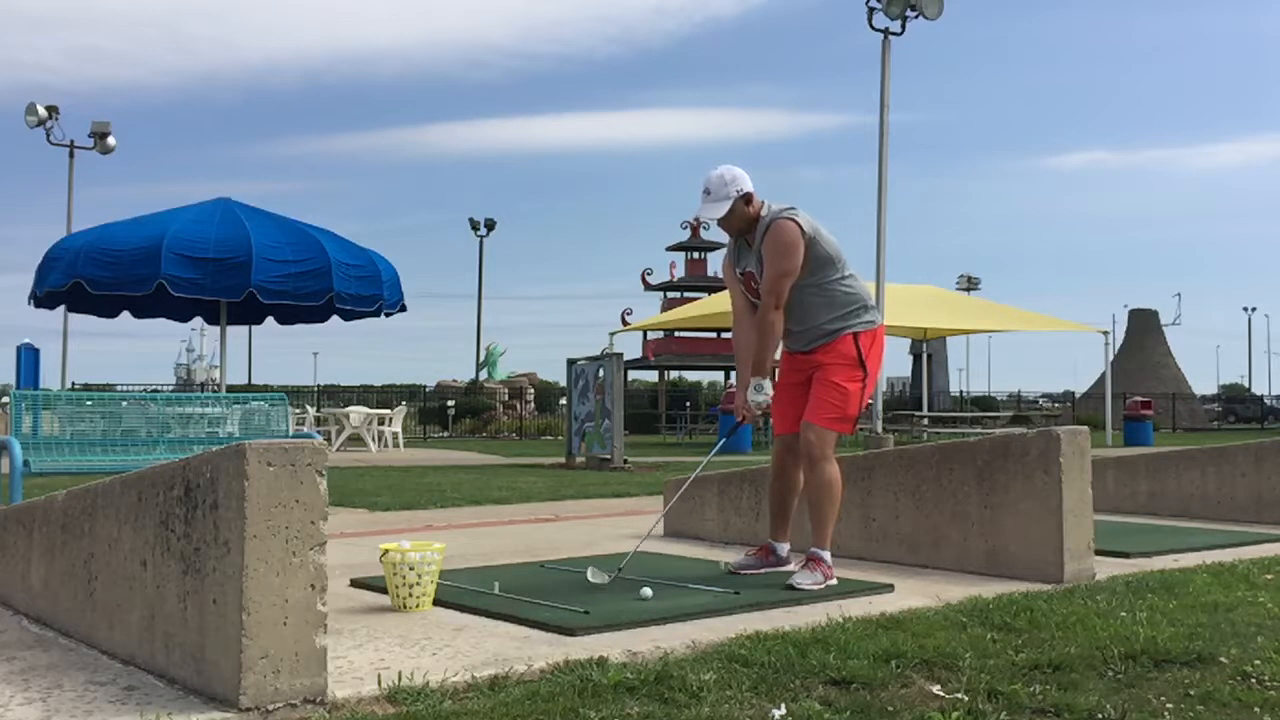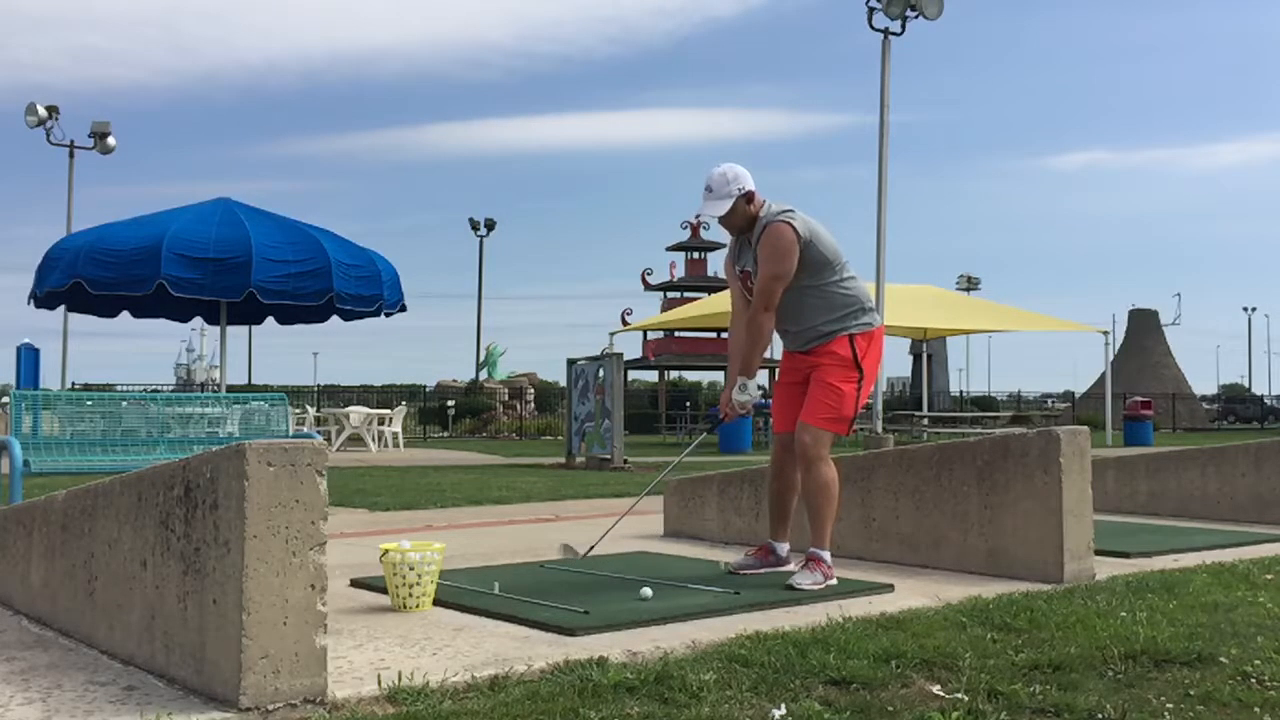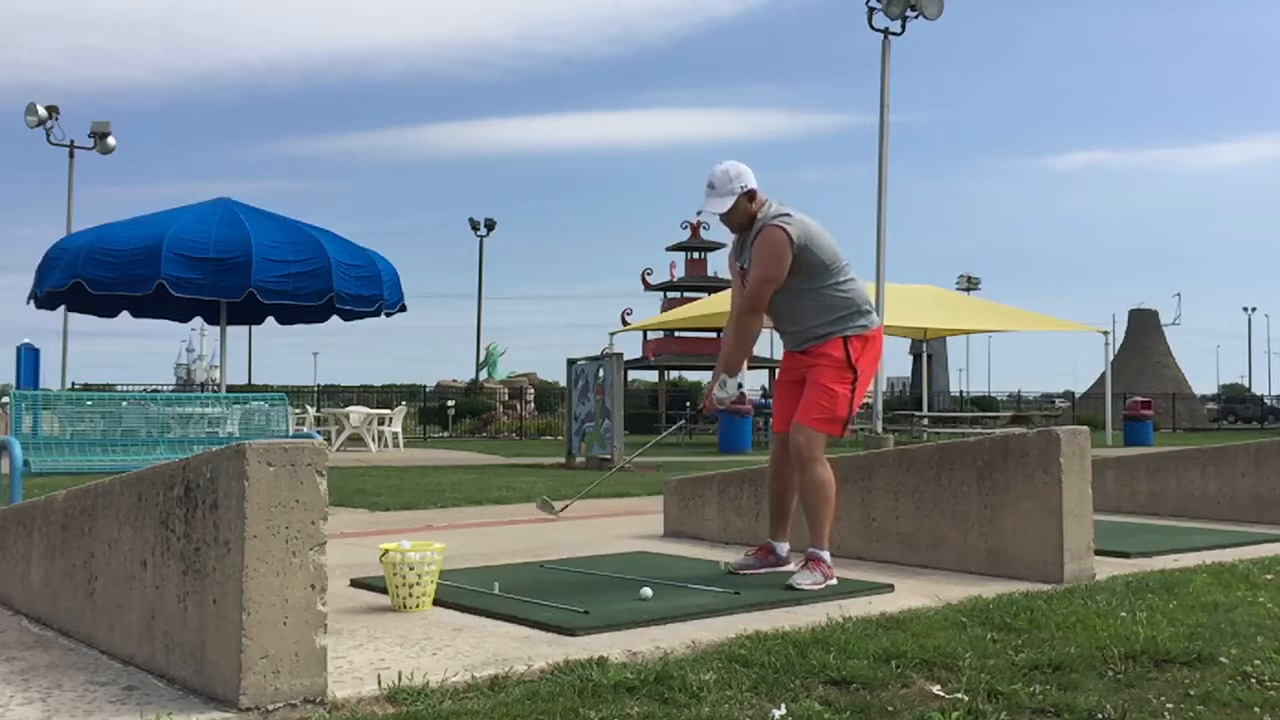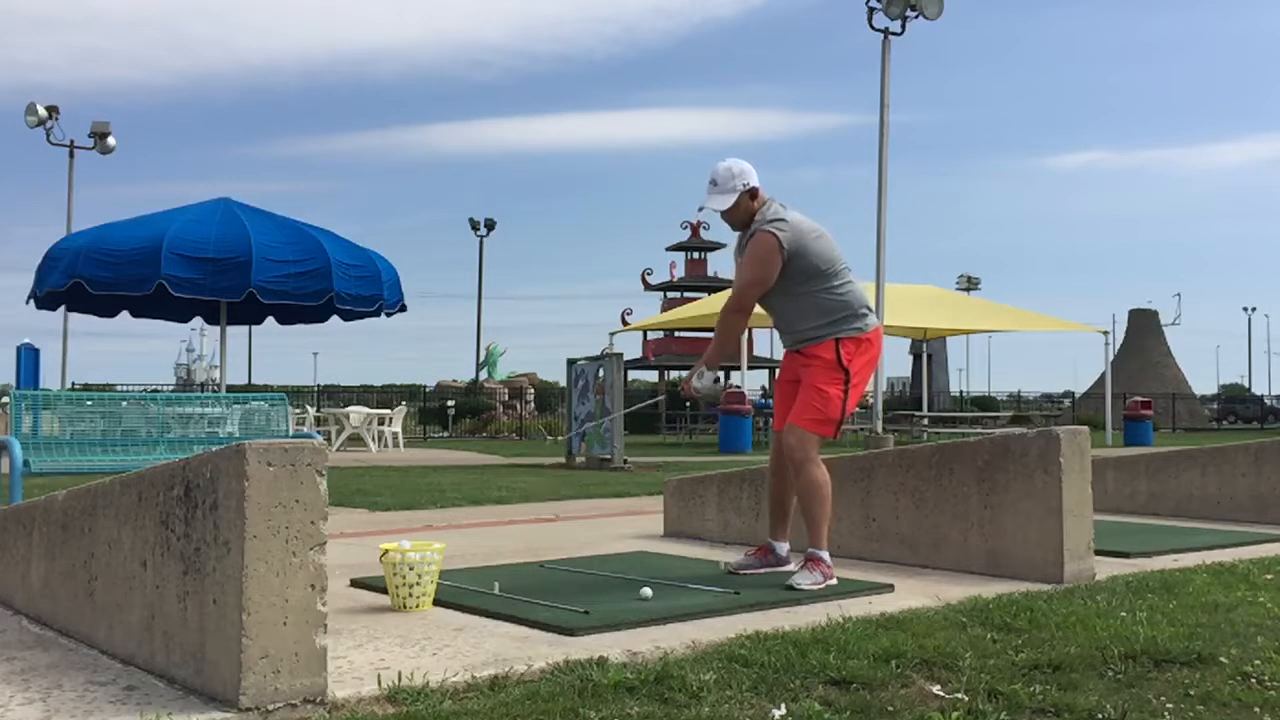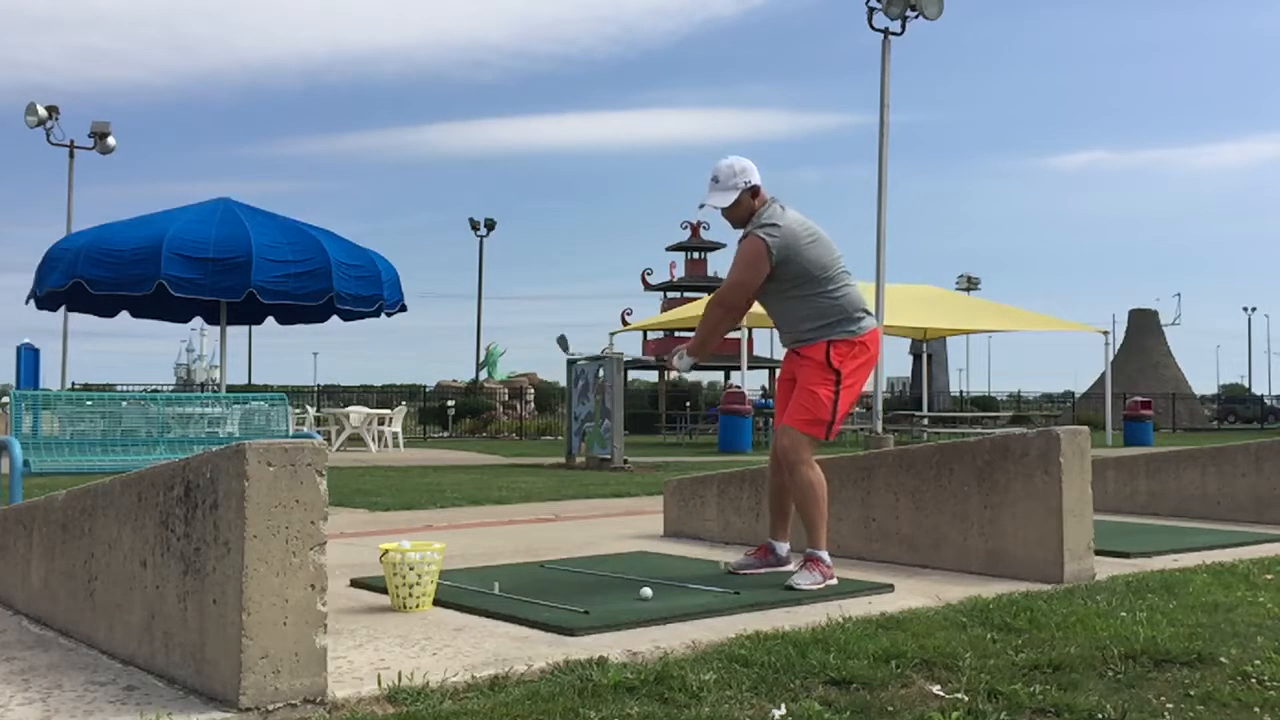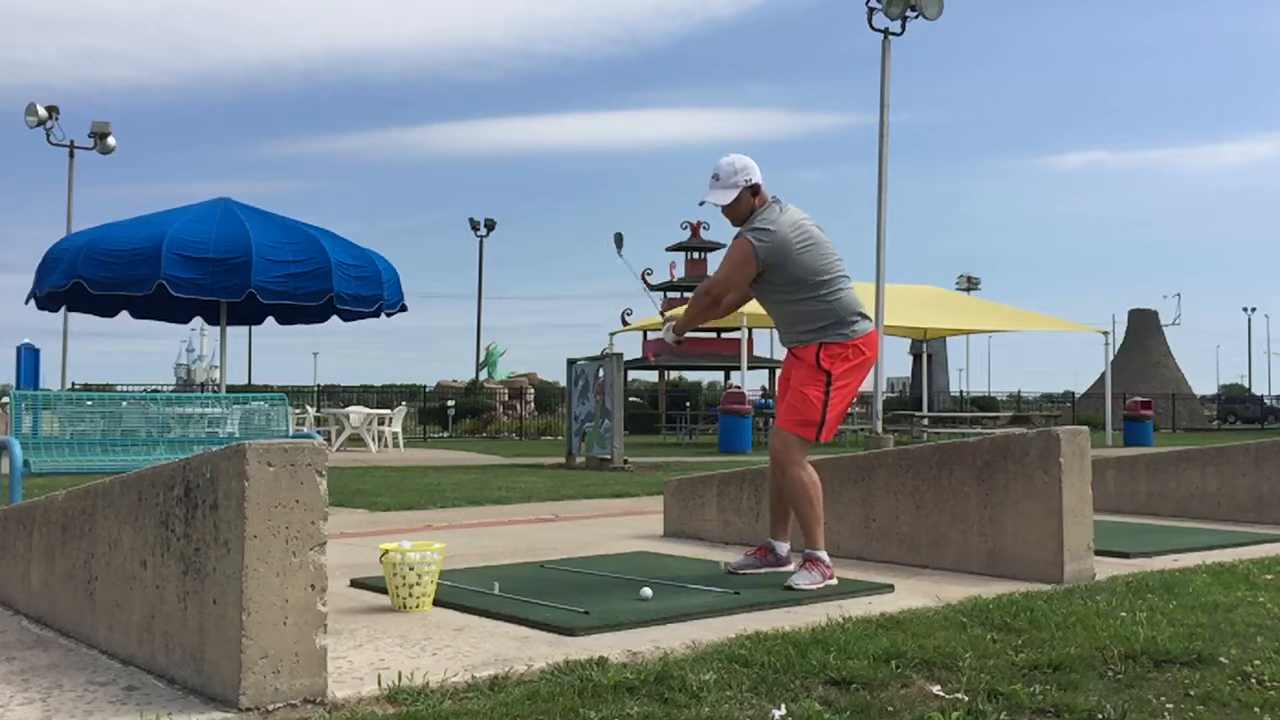
dt=0.4s
person 1, frame 1
left shoulder: (783, 229)
right shoulder: (734, 257)
left elbow: (772, 311)
right elbow: (744, 322)
left wrist: (760, 382)
right wrist: (743, 387)
left hip: (849, 341)
right hip: (801, 349)
left knee: (815, 445)
right knee: (785, 448)
left ankle: (821, 559)
right ankle: (777, 548)
person 1, frame 2
left shoulder: (780, 230)
right shoulder: (736, 253)
left elbow: (763, 312)
right elbow: (741, 320)
left wrist: (747, 382)
right wrist: (732, 384)
left hip: (848, 342)
right hip: (801, 349)
left knee: (811, 445)
right knee: (784, 447)
left ankle: (820, 559)
right ankle: (777, 548)
person 1, frame 3
left shoulder: (776, 232)
right shoulder: (741, 247)
left elbow: (752, 313)
right elbow: (737, 317)
left wrist: (728, 379)
right wrist: (718, 377)
left hip: (847, 343)
right hip: (801, 348)
left knee: (806, 445)
right knee: (782, 446)
left ankle: (820, 559)
right ankle: (777, 548)
person 1, frame 4
left shoulder: (771, 235)
right shoulder: (749, 238)
left elbow: (737, 311)
right elbow: (738, 310)
left wrist: (706, 369)
right wrist: (707, 365)
left hip: (844, 344)
right hip: (803, 347)
left knee: (800, 446)
right knee: (782, 447)
left ankle: (820, 559)
right ankle: (777, 548)
person 1, frame 5
left shoulder: (763, 238)
right shoulder: (765, 226)
left elbow: (724, 303)
right elbow: (738, 305)
left wrist: (690, 353)
right wrist: (699, 347)
left hip: (841, 346)
right hip: (806, 347)
left knee: (795, 448)
right knee: (782, 448)
left ankle: (819, 560)
right ankle: (777, 548)
person 1, frame 6
left shoulder: (755, 239)
right shoulder: (781, 216)
left elbow: (711, 293)
right elbow: (738, 293)
left wrist: (677, 328)
right wrist: (690, 320)
left hip: (837, 348)
right hip: (809, 347)
left knee: (788, 448)
right knee: (782, 448)
left ankle: (818, 560)
right ankle: (777, 548)
